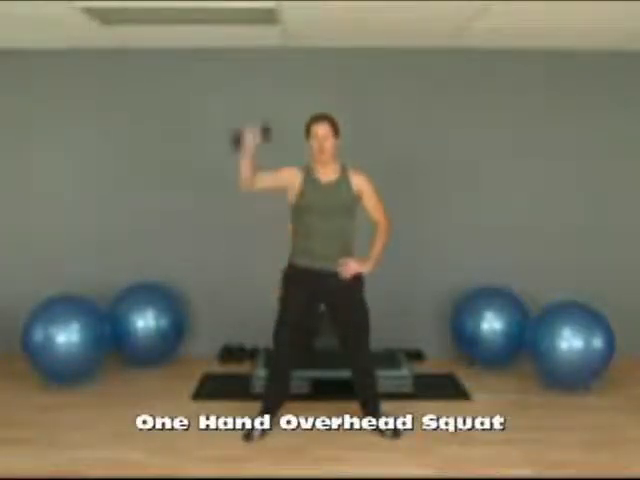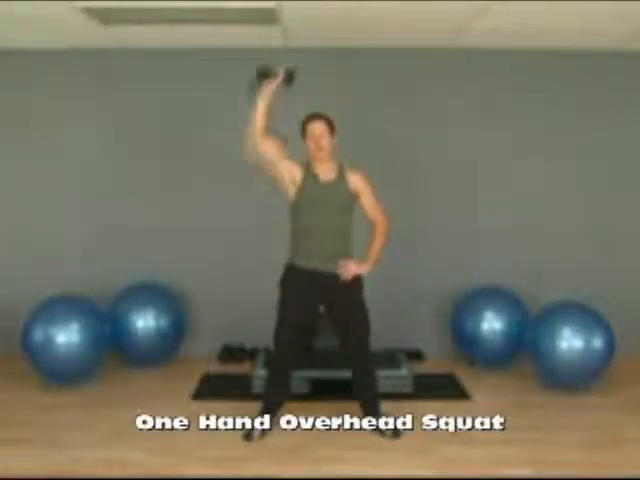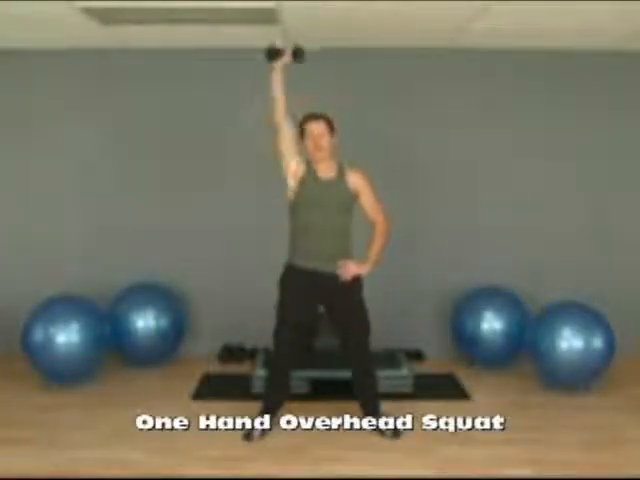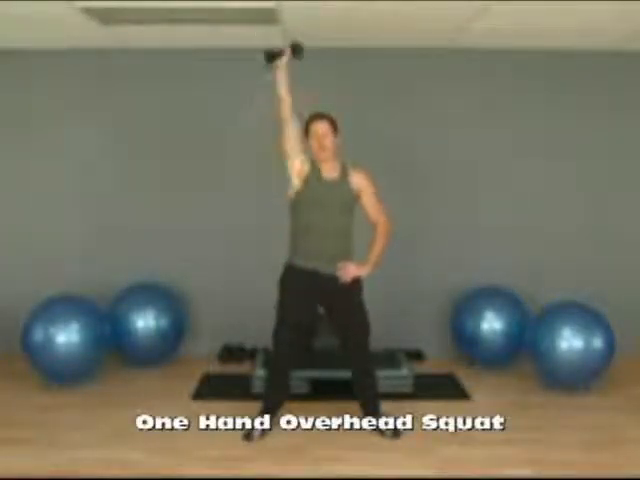
dt=0.2s
person 1, frame 1
left shoulder: (357, 180)
right shoulder: (295, 179)
left elbow: (383, 222)
right elbow: (249, 183)
left wrist: (369, 263)
right wrist: (249, 149)
left hip: (343, 278)
right hip: (301, 275)
left knee: (359, 347)
right knee: (285, 348)
left ankle: (373, 413)
right ankle: (267, 415)
person 1, frame 2
left shoulder: (354, 179)
right shoulder: (294, 175)
left elbow: (381, 222)
right elbow: (258, 141)
left wrist: (368, 264)
right wrist: (267, 93)
left hip: (342, 278)
right hip: (300, 277)
left knee: (359, 348)
right knee: (285, 349)
left ankle: (373, 414)
right ankle: (266, 415)
person 1, frame 3
left shoulder: (353, 178)
right shoulder: (296, 172)
left elbow: (381, 222)
right elbow: (280, 121)
left wrist: (368, 264)
right wrist: (278, 72)
left hip: (341, 278)
right hip: (299, 277)
left knee: (359, 348)
right knee: (285, 349)
left ankle: (373, 414)
right ankle: (266, 415)
person 1, frame 4
left shoulder: (357, 179)
right shoulder: (299, 170)
left elbow: (382, 223)
right elbow: (287, 118)
left wrist: (368, 266)
right wrist: (281, 70)
left hip: (341, 278)
right hip: (299, 277)
left knee: (358, 348)
right knee: (284, 349)
left ankle: (373, 413)
right ankle: (266, 415)
